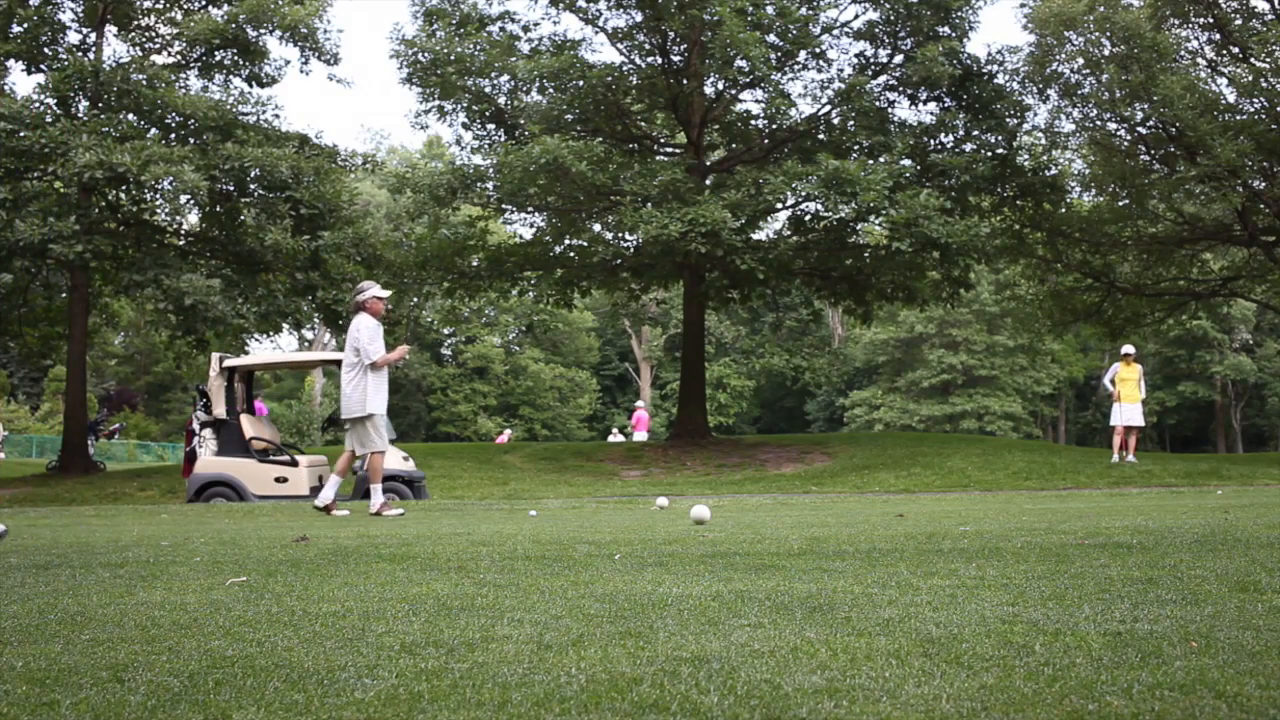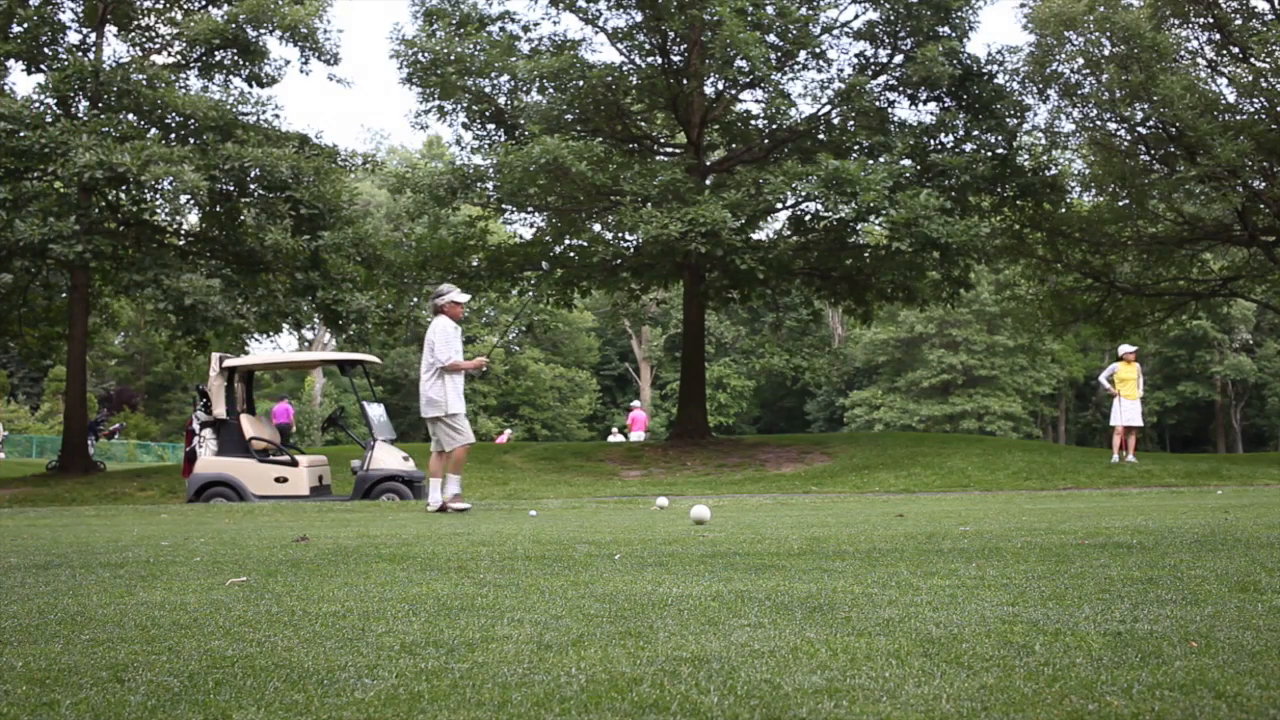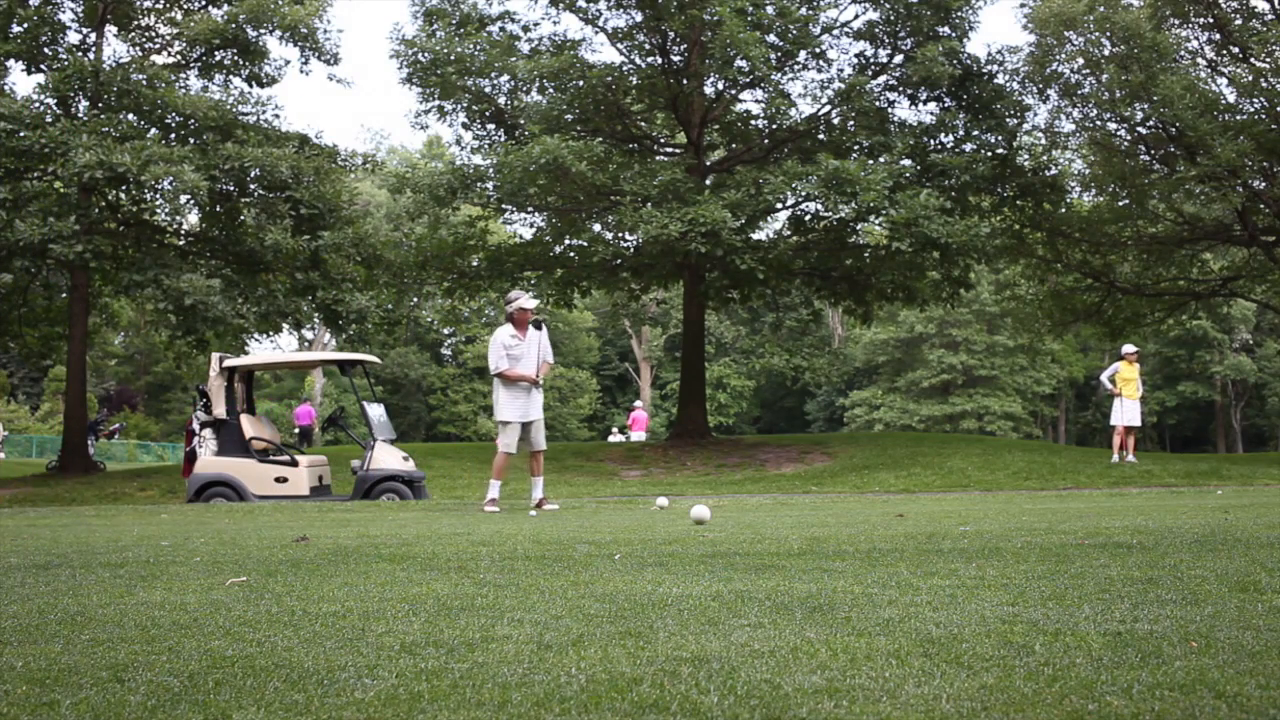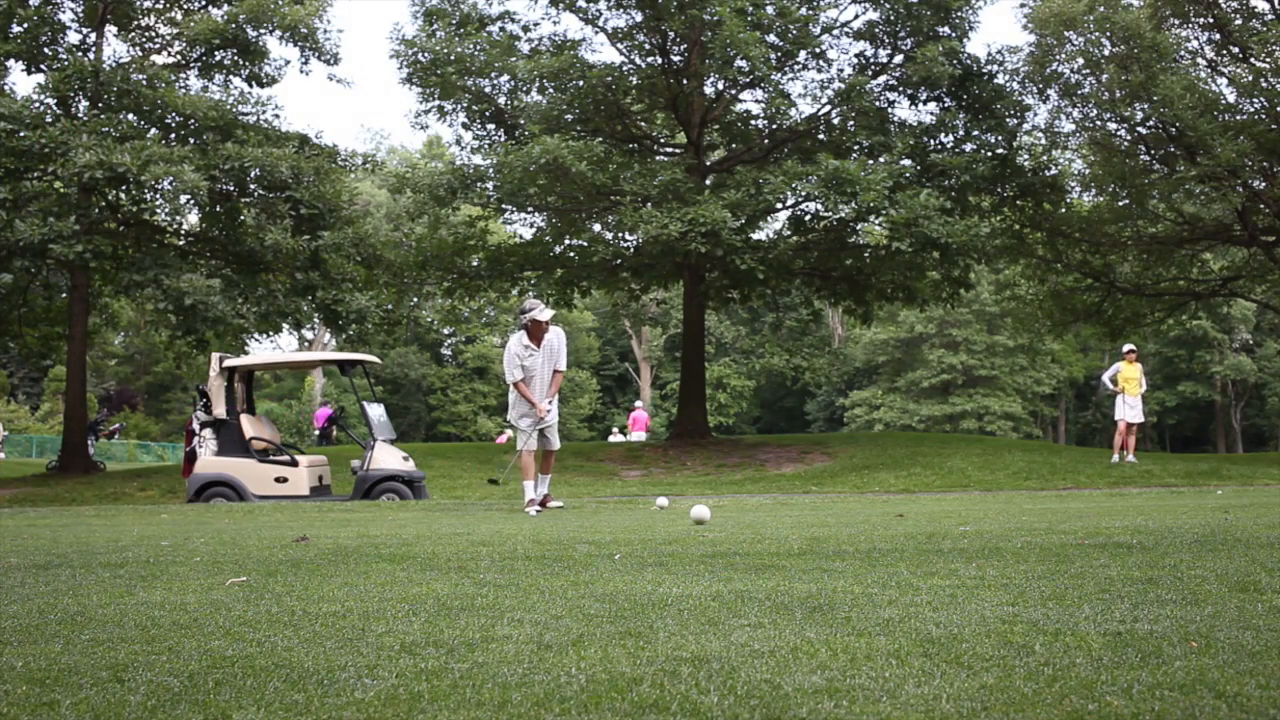
dt=1s
person 1, frame 1
left shoulder: (364, 323)
right shoulder: (366, 324)
right elbow: (376, 361)
left wrist: (392, 357)
right wrist: (396, 355)
left hip: (362, 398)
right hip: (365, 398)
left knee: (354, 451)
right knee: (376, 448)
left ankle: (326, 497)
right ankle: (377, 502)
person 1, frame 2
left shoulder: (450, 326)
right shoulder: (442, 327)
right elbow: (447, 363)
left wrist: (471, 365)
right wrist: (471, 364)
left hip: (444, 397)
right hip: (443, 397)
left knee: (441, 448)
right knee: (463, 441)
left ankle: (435, 499)
right ankle: (451, 492)
person 1, frame 3
left shoulder: (539, 329)
right shoulder: (500, 336)
left elbow: (547, 359)
right elbow: (499, 371)
left wrist: (540, 375)
right wrist: (525, 377)
left hip: (533, 400)
right hip: (509, 401)
left knee: (537, 449)
right knee: (506, 449)
left ankle: (538, 496)
right ankle: (492, 497)
person 1, frame 4
left shoulder: (557, 335)
right shoulder: (515, 345)
left elbow: (559, 370)
right elbow: (516, 381)
left wrist: (548, 400)
right wrist: (536, 404)
left hip: (548, 404)
right hip: (524, 406)
left knee: (551, 448)
right knee: (528, 449)
left ankle: (543, 493)
right ankle: (530, 498)
